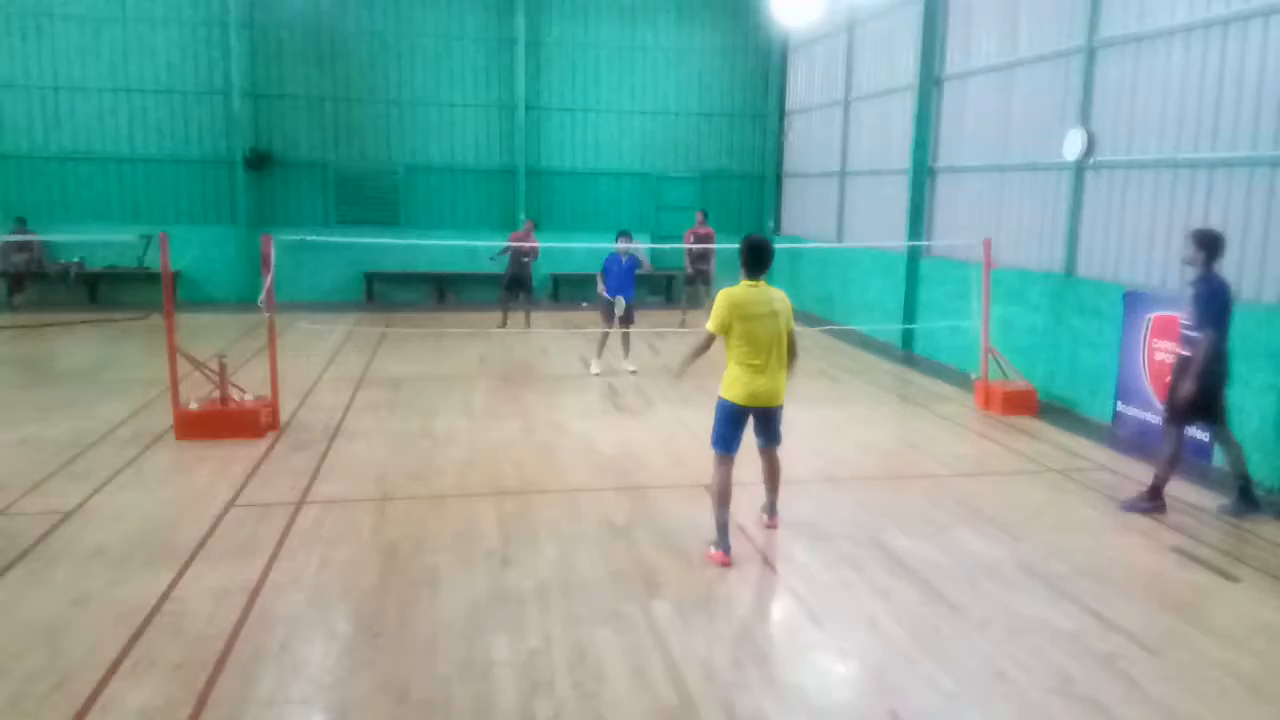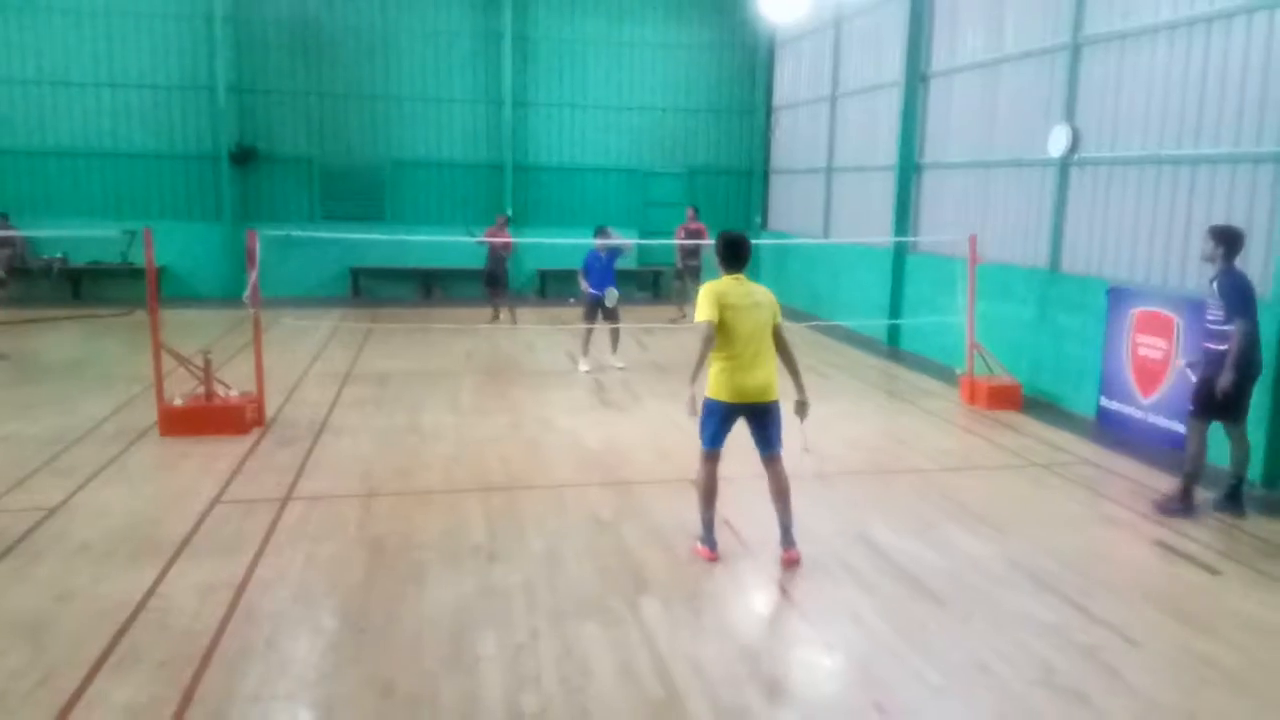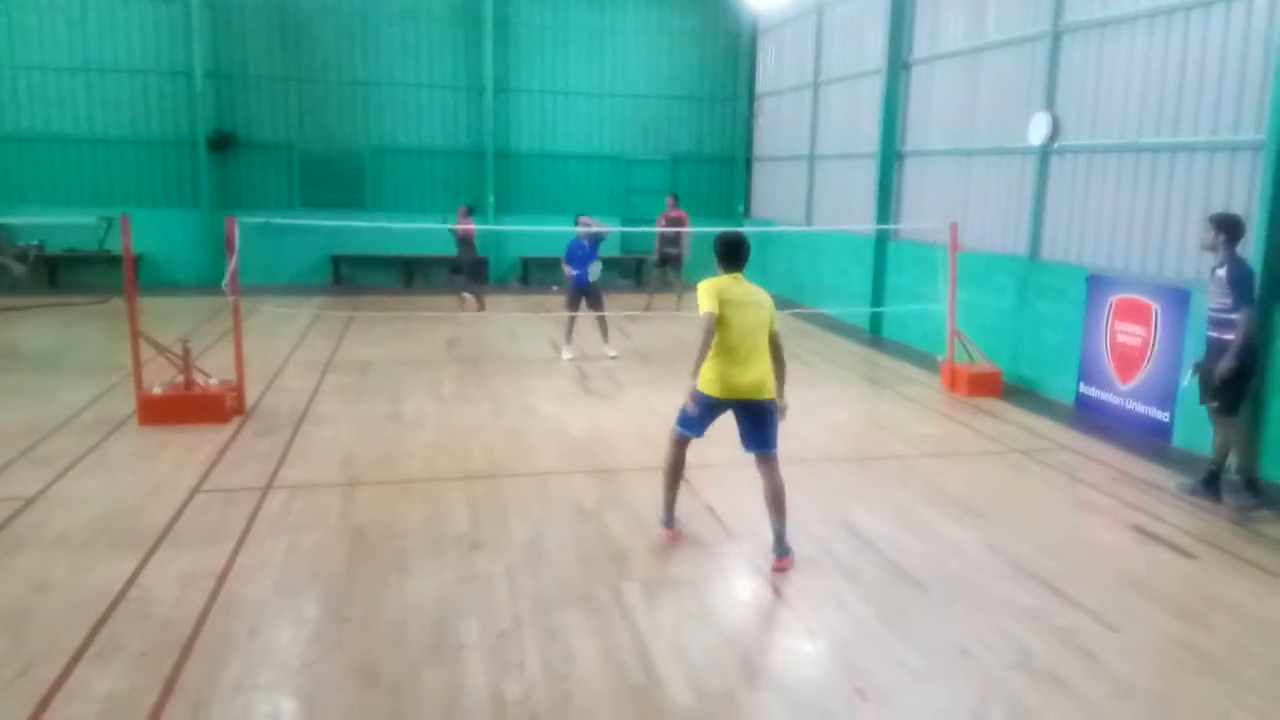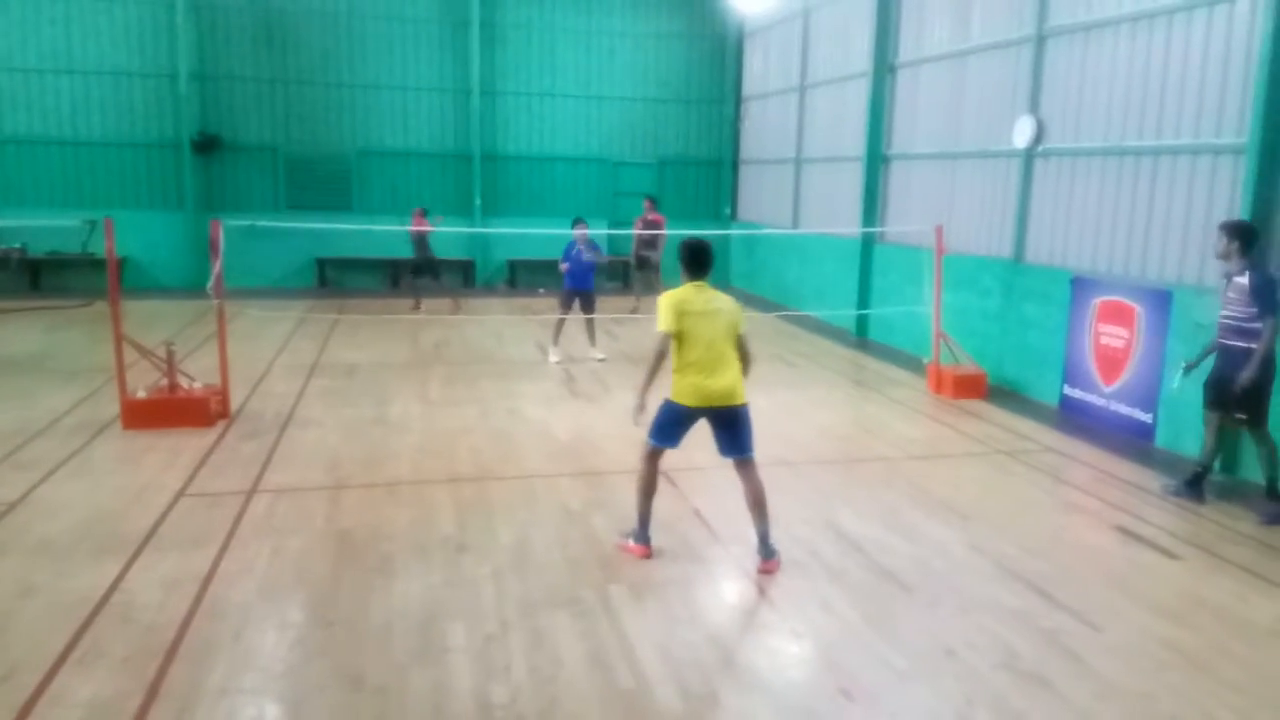
dt=0.3s
person 1, frame 1
left shoulder: (728, 297)
right shoulder: (782, 300)
left elbow: (705, 344)
right elbow: (791, 351)
left wrist: (685, 362)
left hip: (737, 392)
right hip: (773, 393)
left knee: (723, 462)
right knee: (769, 450)
left ankle: (722, 544)
right ankle: (771, 510)
person 1, frame 2
left shoulder: (712, 291)
right shoulder: (765, 296)
left elbow: (708, 336)
right elbow: (783, 347)
left wrist: (692, 385)
right wrist: (800, 391)
left hip: (724, 390)
right hip: (764, 390)
left knee: (709, 460)
right knee: (773, 462)
left ankle: (708, 540)
right ankle: (788, 542)
person 1, frame 3
left shoulder: (711, 287)
right shoulder: (762, 297)
left elbow: (709, 329)
right elbow: (778, 352)
left wrist: (694, 379)
right wrist: (777, 395)
left hip: (717, 384)
right hip: (759, 389)
left knee: (679, 441)
right knee: (768, 464)
left ankle: (670, 522)
right ankle: (781, 548)
person 1, frame 4
left shoulder: (672, 300)
right shoulder: (728, 303)
left elbow: (663, 347)
right elbow: (744, 357)
left wrist: (642, 393)
left hip: (687, 393)
right hip: (730, 395)
left knee: (651, 455)
right knee: (747, 468)
left ankle: (641, 538)
right ankle: (766, 550)
person 2, frame 1
left shoulder: (1204, 288)
right shoulder: (1215, 285)
left elbow: (1206, 337)
left wrist: (1189, 379)
left hip: (1198, 373)
right hip: (1211, 370)
left knee: (1172, 430)
right knee: (1221, 432)
left ankle: (1155, 496)
right ankle: (1246, 496)
person 2, frame 2
left shoulder: (1227, 282)
right shoulder: (1231, 280)
left elbow: (1241, 328)
left wrist: (1228, 370)
right wrist: (1205, 360)
left hip: (1228, 368)
right hip: (1240, 366)
left knee: (1196, 425)
right knee: (1235, 429)
left ankle: (1184, 496)
right ankle: (1234, 495)
person 2, frame 3
left shoulder: (1238, 270)
right shoulder: (1219, 270)
left elbow: (1247, 317)
left wrist: (1230, 358)
right wrist: (1208, 358)
left hip: (1233, 358)
right hip: (1218, 355)
left knee: (1227, 419)
right knee: (1219, 419)
left ankle: (1251, 488)
right ankle: (1211, 481)
person 2, frame 4
right shoulder: (1230, 278)
left wrist: (1254, 367)
right wrist: (1199, 357)
left hip: (1248, 369)
right hip: (1226, 363)
right knee: (1212, 422)
right ankle: (1195, 483)
